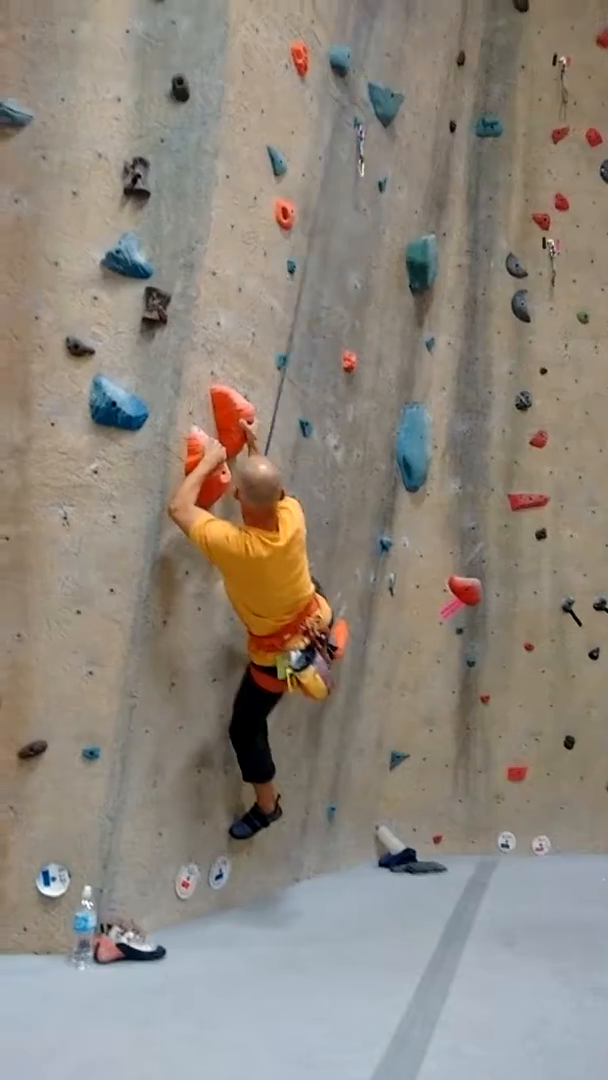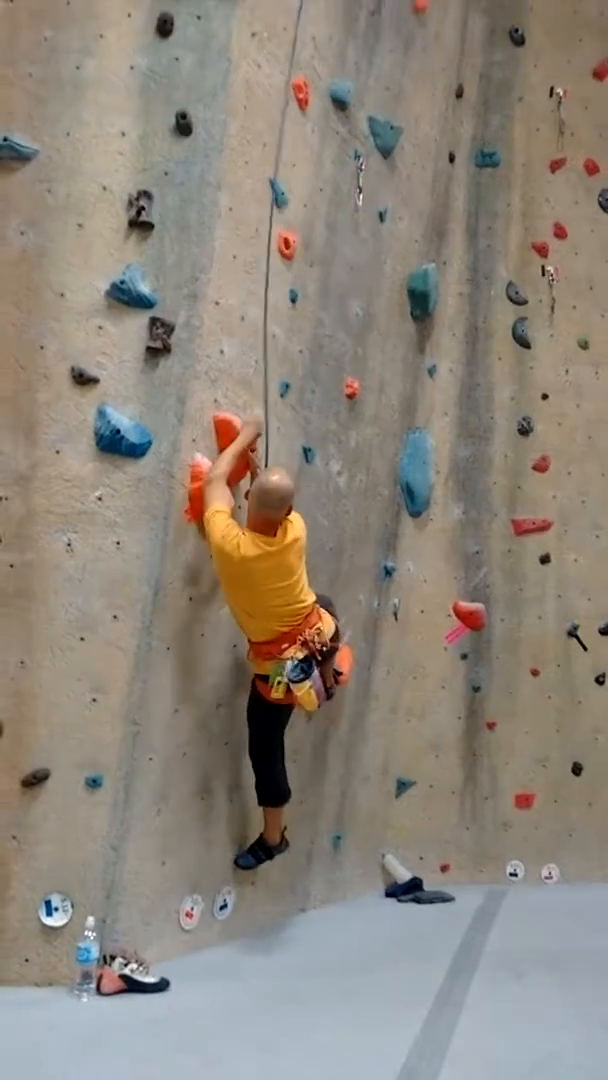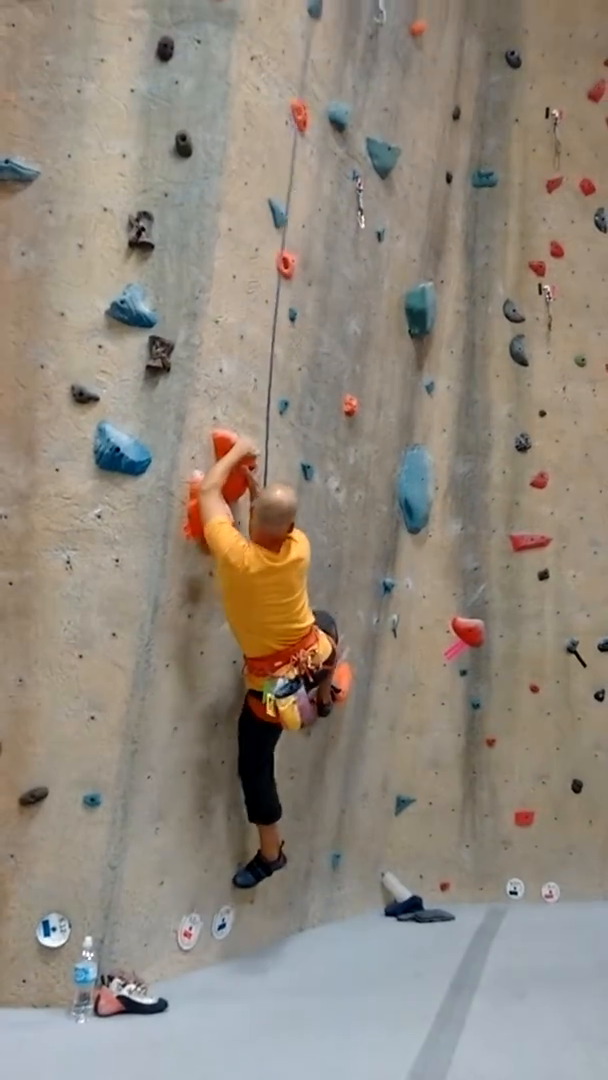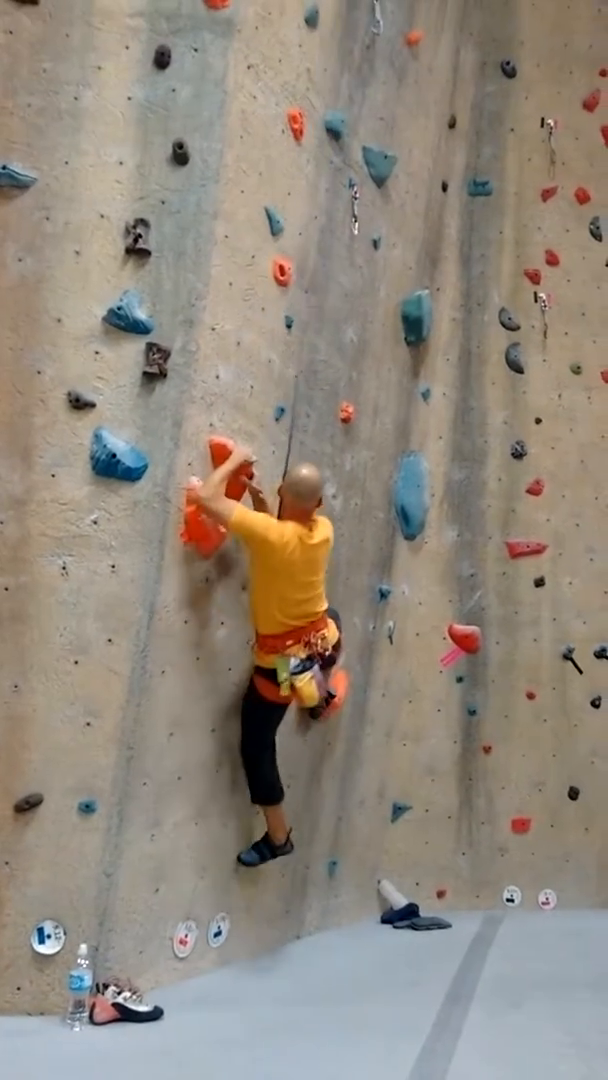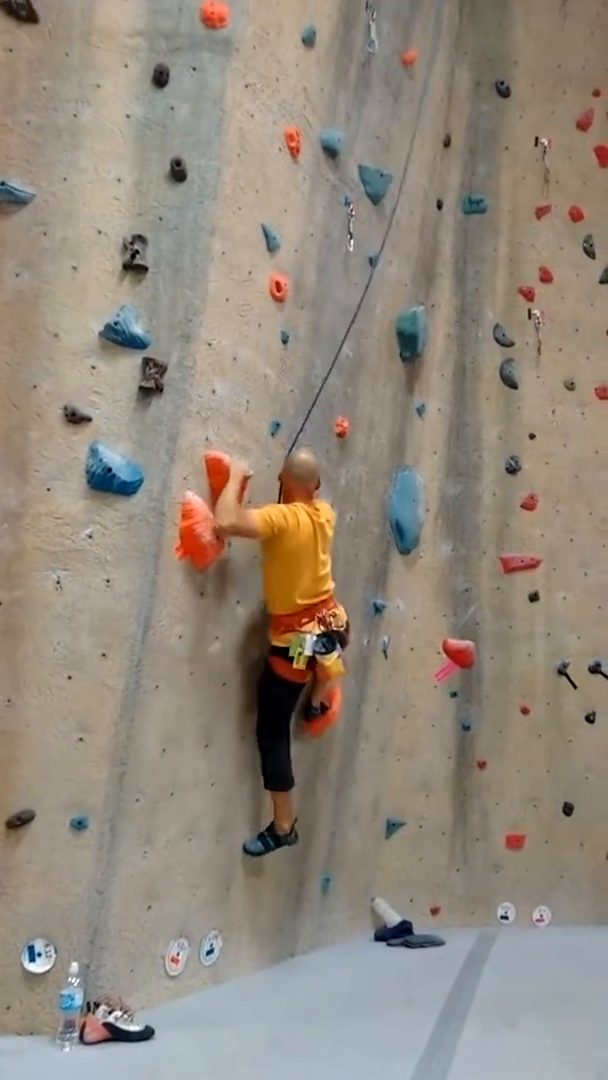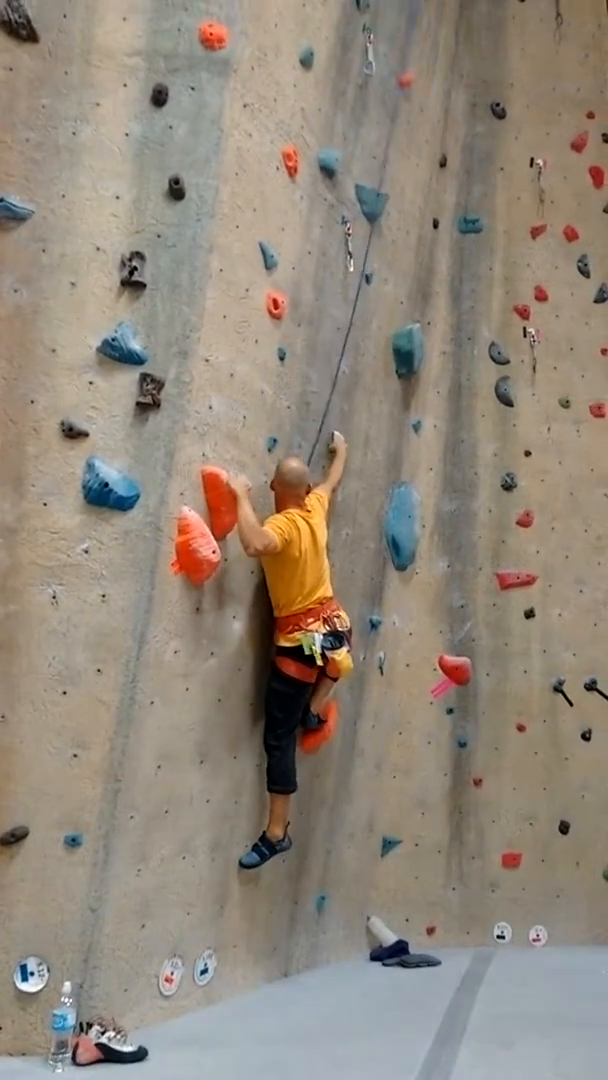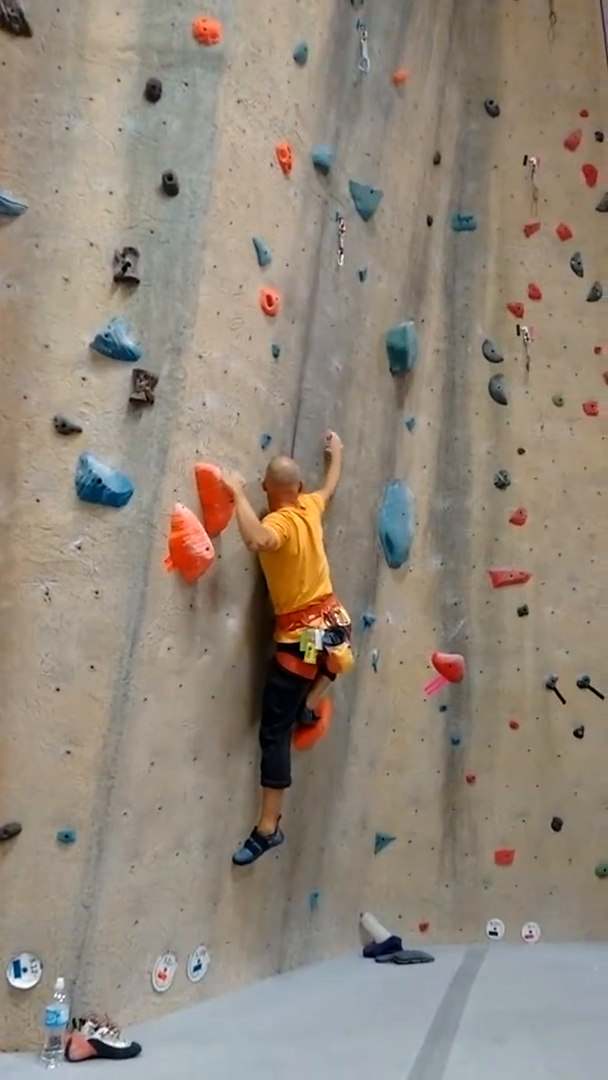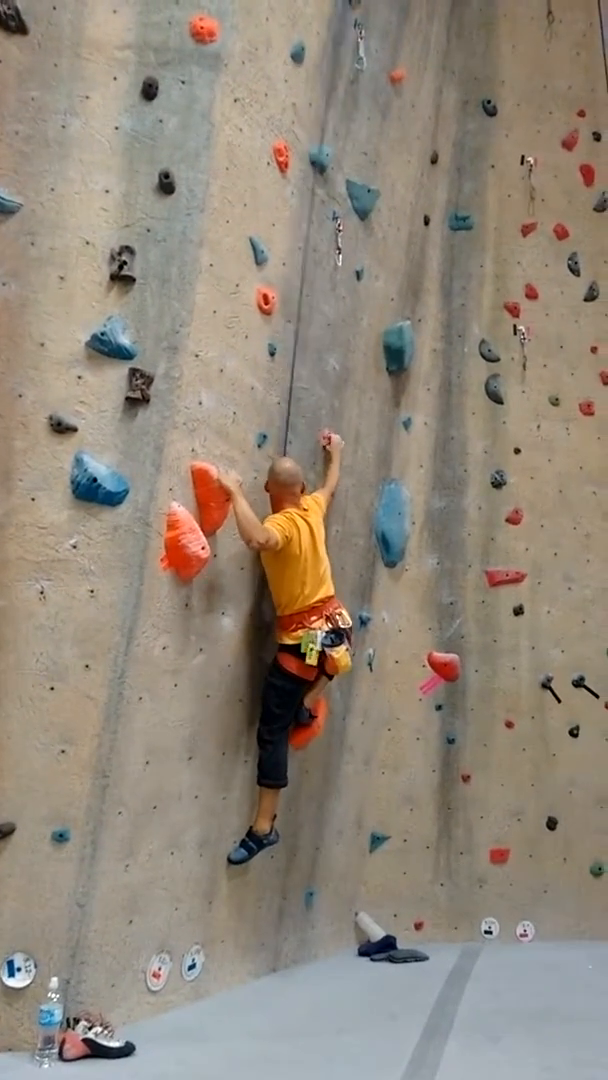
dt=0.3s
person 1, frame 1
left shoulder: (231, 545)
right shoulder: (293, 517)
left elbow: (179, 508)
right elbow: (274, 493)
left wrist: (208, 461)
right wrist: (256, 448)
left hip: (275, 653)
right hip: (314, 622)
left knee: (245, 729)
left ankle: (267, 807)
right ankle: (326, 646)
person 1, frame 2
left shoulder: (228, 544)
right shoulder: (295, 530)
left elbow: (216, 478)
left wrist: (244, 438)
right wrist: (260, 471)
left hip: (277, 661)
right hip: (319, 634)
left knee: (265, 750)
left ankle: (272, 838)
right ankle: (329, 678)
person 1, frame 3
left shoulder: (233, 555)
right shoulder: (299, 548)
left elbow: (208, 490)
left wrist: (238, 452)
right wrist: (256, 487)
left hip: (271, 678)
right hip: (314, 654)
left knee: (254, 765)
left ankle: (270, 854)
right ankle: (324, 696)
person 1, frame 4
left shoulder: (268, 530)
right shoulder: (324, 529)
left elbow: (202, 496)
left wrist: (234, 462)
right wrist: (264, 507)
left hip: (280, 659)
right hip: (323, 642)
left knee: (256, 748)
left ankle: (278, 836)
right ankle: (321, 695)
person 1, frame 5
left shoulder: (280, 518)
right shoulder: (325, 513)
left elbow: (226, 522)
left wrist: (236, 477)
left hip: (294, 638)
right hip: (331, 623)
left knee: (272, 733)
left ankle: (282, 826)
right ankle: (319, 700)
person 1, frame 6
left shoulder: (281, 525)
right shoulder: (316, 508)
left elbow: (254, 544)
right elbow: (333, 479)
left wrist: (242, 496)
right wrist: (340, 449)
left hip: (299, 639)
right hip: (333, 625)
left knee: (279, 736)
left ankle: (276, 833)
right ankle: (316, 709)
person 1, frame 7
left shoulder: (278, 523)
right shoulder: (310, 507)
left elbow: (256, 540)
right elbow: (331, 485)
left wrist: (238, 493)
right wrist: (336, 452)
left hip: (300, 635)
right hip: (332, 621)
left knee: (274, 730)
left ankle: (268, 827)
right ankle: (311, 705)
person 1, frame 8
left shoulder: (282, 524)
right shoulder: (313, 508)
left elbow: (256, 539)
right elbow: (331, 484)
left wrist: (235, 492)
right wrist: (335, 451)
left hip: (302, 636)
right hip: (334, 623)
left knee: (272, 730)
left ankle: (263, 827)
right ankle: (308, 705)
